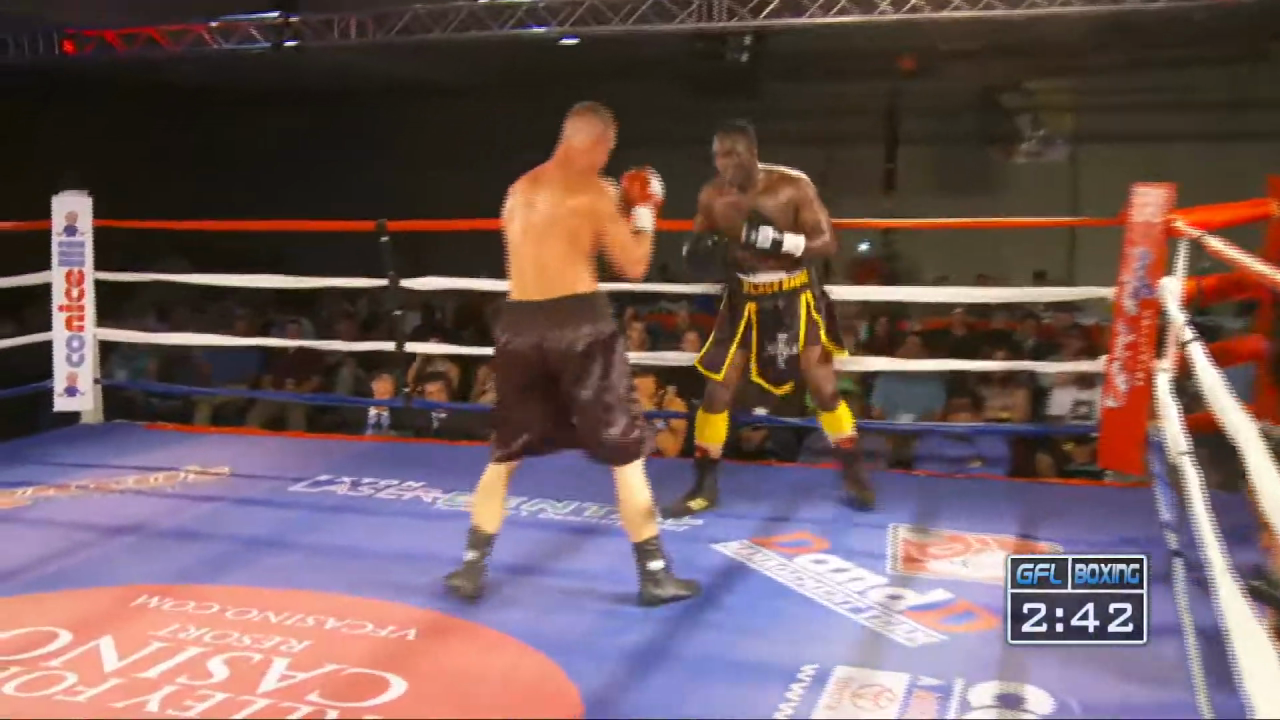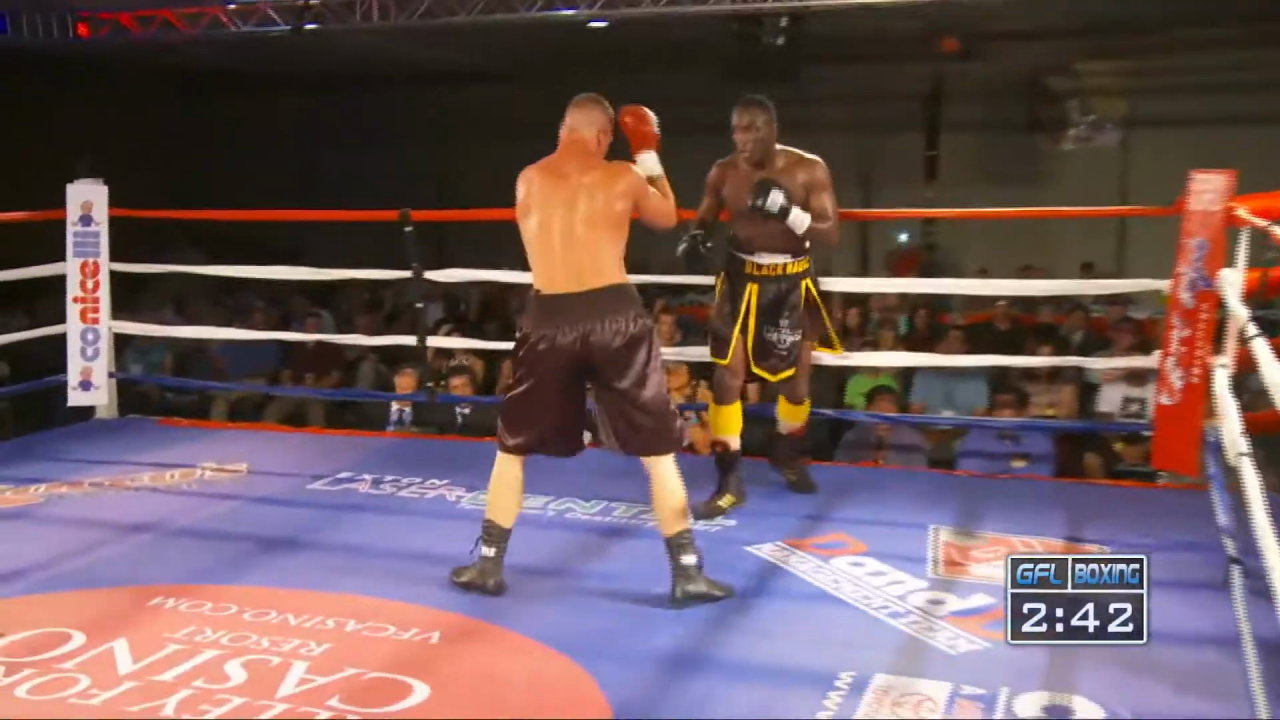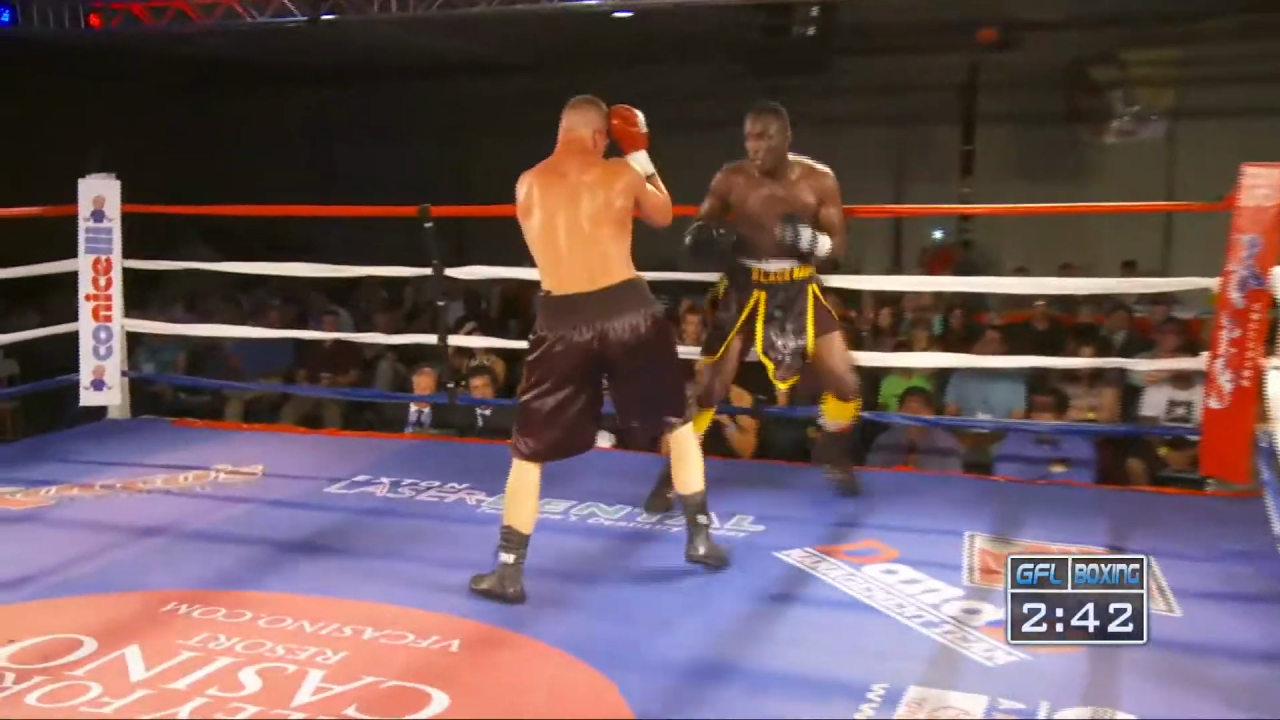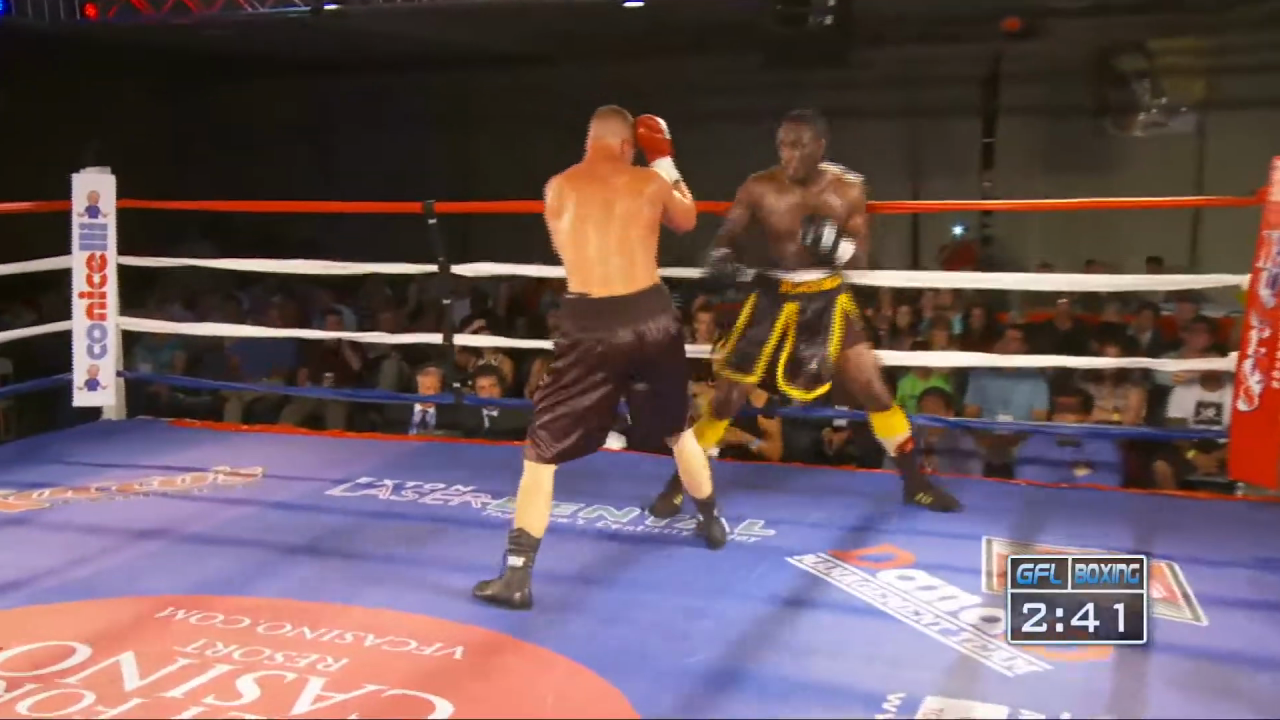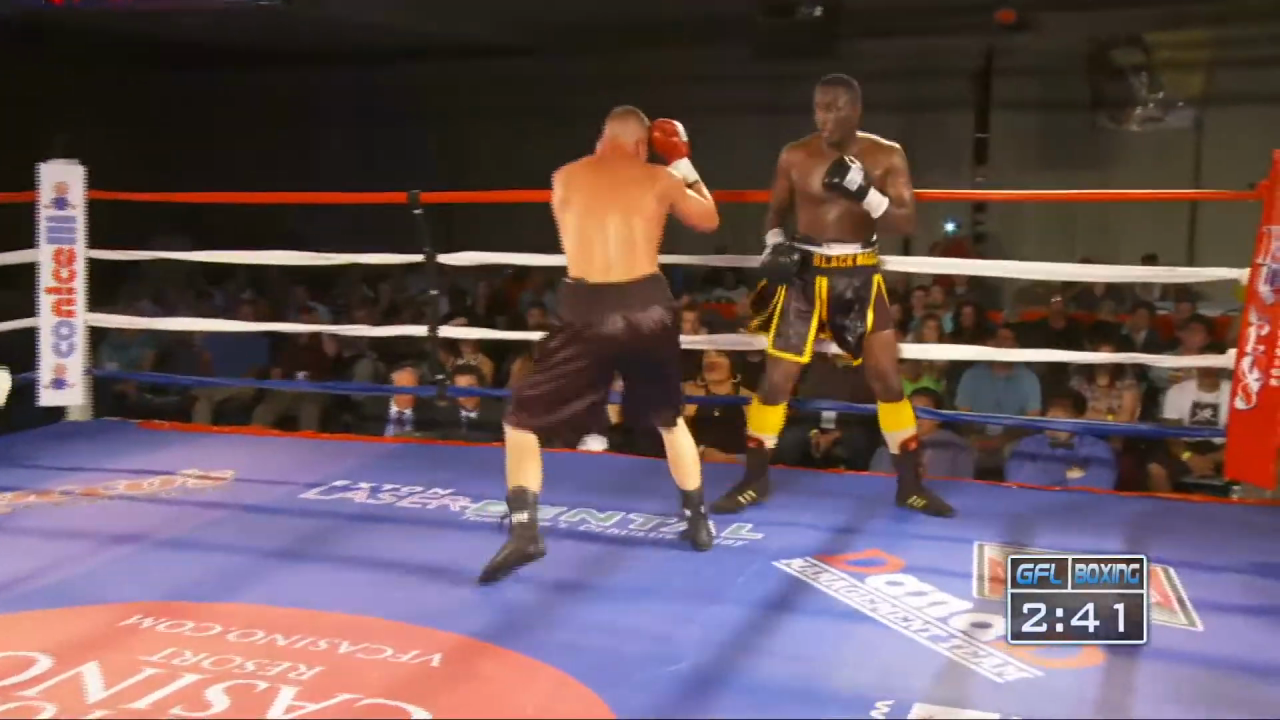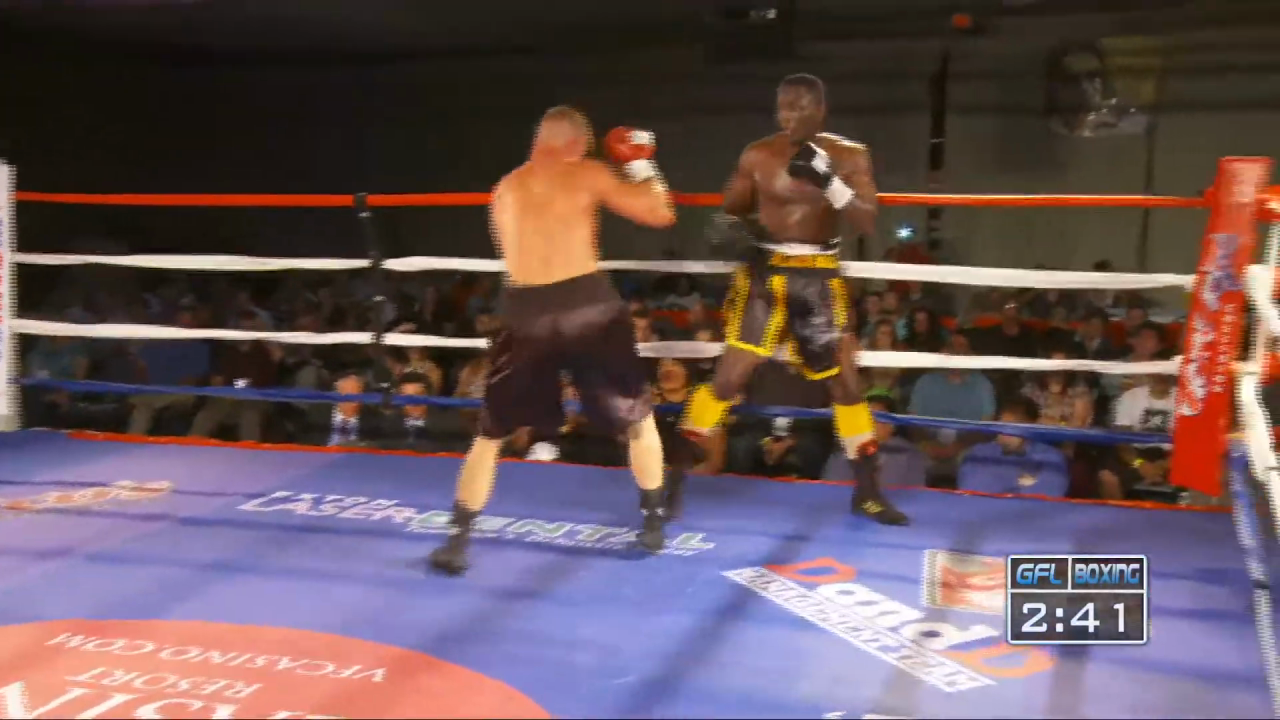
dt=0.2s
person 1, frame 1
left shoulder: (520, 189)
right shoulder: (591, 191)
right elbow: (634, 267)
right wrist: (643, 211)
left hip: (520, 326)
right hip: (579, 325)
left knee: (505, 456)
right knee: (627, 455)
left ankle: (472, 568)
right ankle: (655, 574)
person 1, frame 2
left shoulder: (528, 179)
right shoulder: (622, 176)
right elbow: (665, 216)
right wrist: (646, 152)
left hip: (548, 321)
right hip: (614, 316)
left knee: (513, 445)
right knee: (657, 449)
left ankle: (488, 564)
right ankle: (687, 571)
person 1, frame 3
left shoulder: (527, 184)
right shoulder: (621, 174)
right elbow: (662, 216)
right wrist: (639, 152)
left hip: (562, 321)
right hip: (627, 311)
left knee: (528, 451)
right knee: (676, 422)
left ankle: (508, 572)
right ankle: (699, 535)
person 1, frame 4
left shoulder: (557, 188)
right shoulder: (649, 182)
right elbow: (686, 220)
right wrist: (663, 160)
left hip: (589, 324)
right hip: (652, 317)
left knee: (542, 451)
right knee: (677, 429)
left ankle: (514, 577)
right ankle: (711, 521)
person 1, frame 5
left shoulder: (565, 178)
right shoulder: (660, 178)
right elbow: (708, 221)
right wrist: (681, 162)
left hip: (586, 311)
right hip: (649, 307)
left knee: (522, 420)
right knee: (670, 419)
left ankle: (523, 532)
right ankle: (698, 522)
person 1, frame 6
left shoulder: (506, 188)
right shoulder: (589, 174)
right elbow: (660, 216)
right wrist: (640, 164)
left hip: (526, 315)
right hip: (588, 306)
left knee: (490, 433)
right knee: (636, 414)
left ankle: (457, 542)
right ankle: (653, 522)
person 2, frame 1
left shoulder: (793, 185)
right shoulder: (711, 196)
left elbow: (827, 243)
right elbow: (699, 241)
left wrist: (780, 241)
right wrist: (695, 246)
left hip: (794, 296)
right hip: (743, 298)
left knee: (824, 390)
right knee: (716, 394)
left ankle: (853, 473)
right ankle: (704, 487)
person 2, frame 2
left shoulder: (809, 169)
right shoulder: (722, 172)
left elbow: (830, 232)
right elbow: (705, 220)
left wrist: (787, 211)
right wrist: (693, 240)
left hip: (793, 283)
right hip: (742, 281)
left knee: (795, 388)
right knee: (727, 382)
left ankle: (786, 457)
right ankle: (729, 483)
person 2, frame 3
left shoulder: (819, 179)
right shoulder: (730, 178)
left elbow: (838, 242)
right elbow: (702, 222)
left wrist: (814, 243)
right wrist: (699, 235)
left hip: (798, 289)
right hip: (745, 287)
left knee: (845, 384)
right knee: (712, 386)
left ankle: (835, 456)
right ankle: (673, 475)
person 2, frame 4
left shoulder: (848, 188)
right shoulder: (758, 187)
left elbow: (861, 250)
right elbow: (727, 234)
left wrist: (837, 245)
right wrist: (721, 256)
left hip: (828, 299)
right hip: (774, 298)
left knee: (876, 394)
right knee: (727, 397)
left ankle: (915, 482)
right ankle: (682, 482)
person 2, frame 5
left shoulder: (886, 155)
right shoulder: (793, 156)
left elbow: (906, 222)
right elbow: (776, 213)
left wrist: (865, 192)
right wrist: (774, 247)
left hip: (860, 277)
right hip: (804, 273)
left knee: (887, 382)
right knee: (776, 381)
left ankle: (910, 484)
right ankle: (754, 479)
person 2, frame 6
left shoulder: (850, 155)
right shoulder: (757, 155)
left elbow: (869, 222)
right elbow: (732, 208)
left wrist: (829, 182)
right wrist: (727, 225)
left hip: (819, 277)
right hip: (765, 272)
left knee: (847, 385)
right knee: (729, 378)
left ankle: (868, 491)
right ankle: (675, 472)
